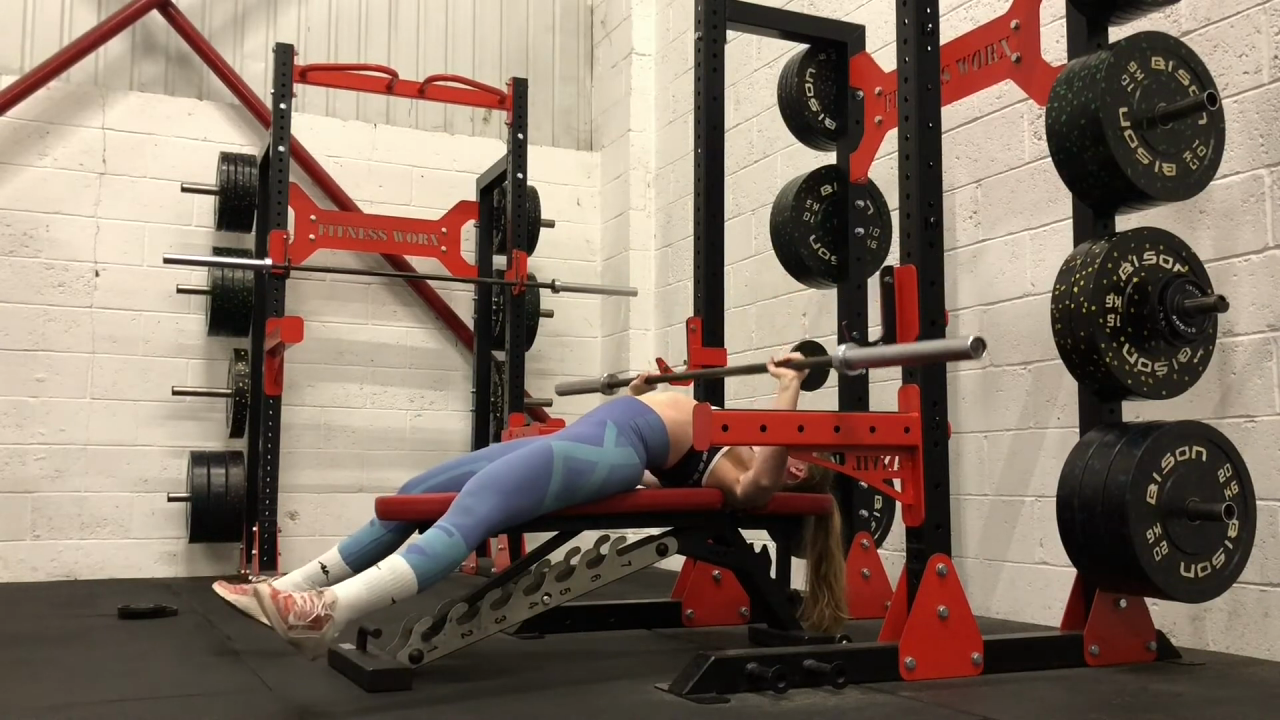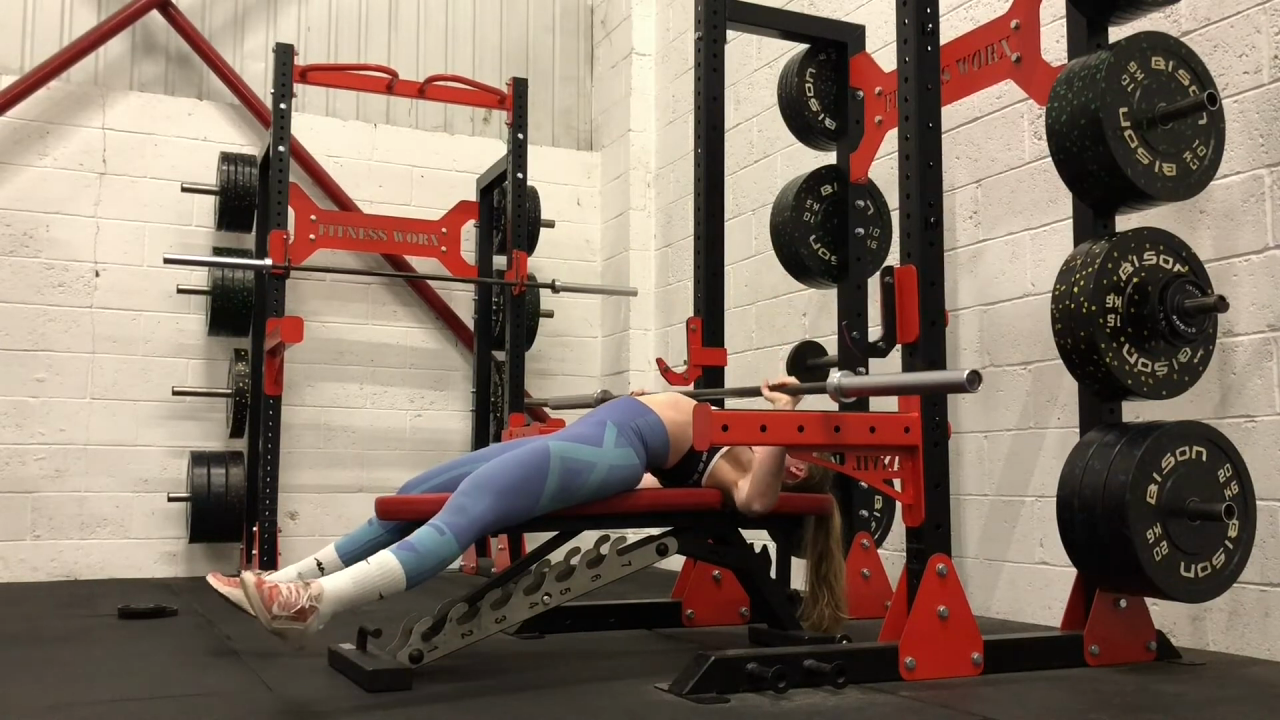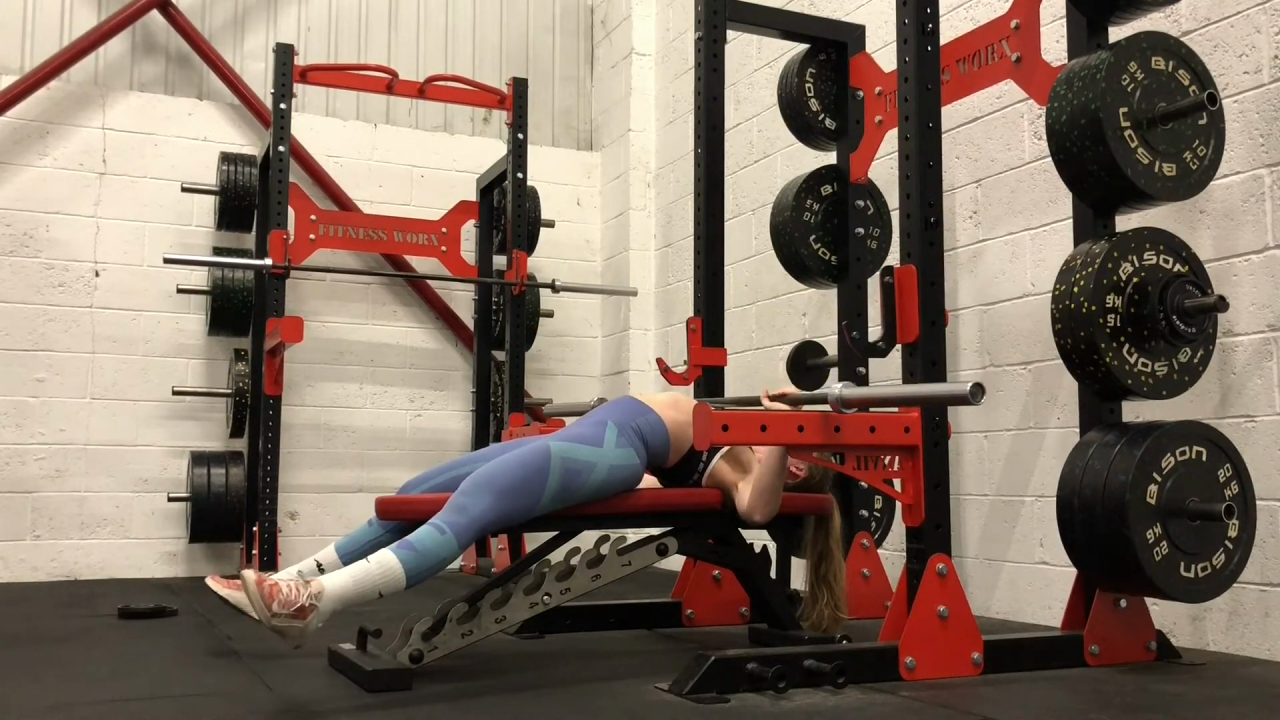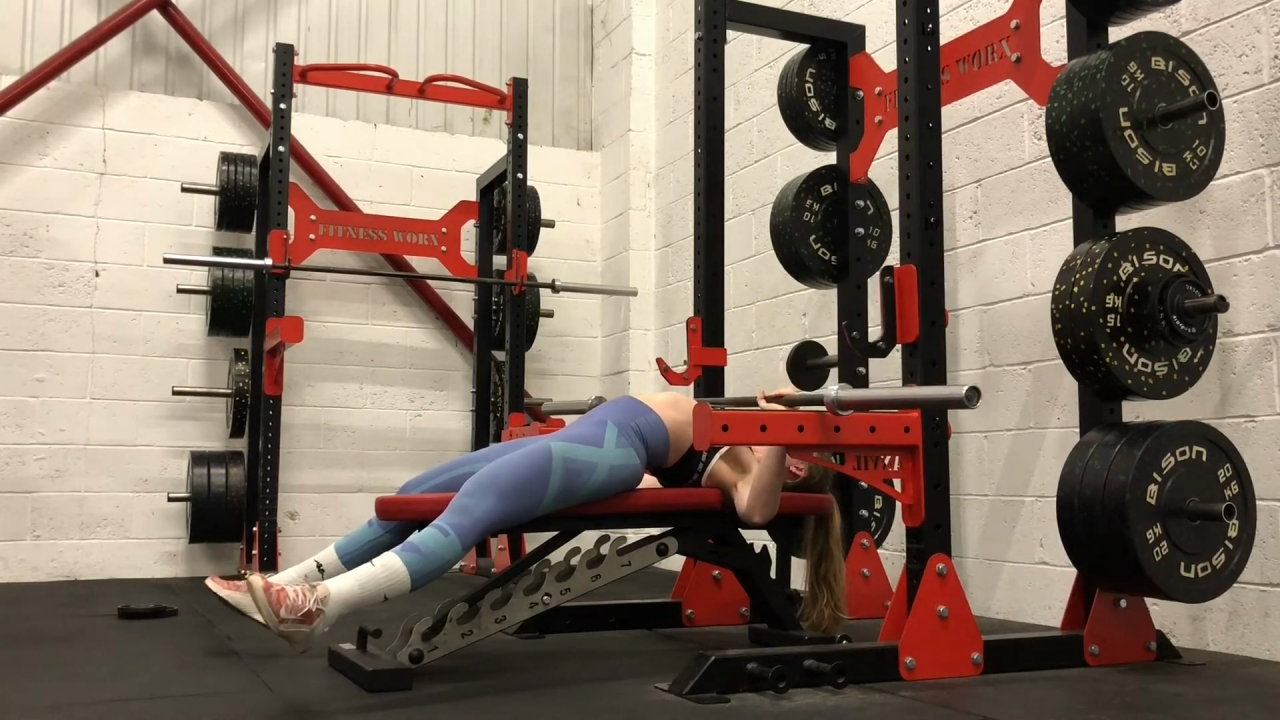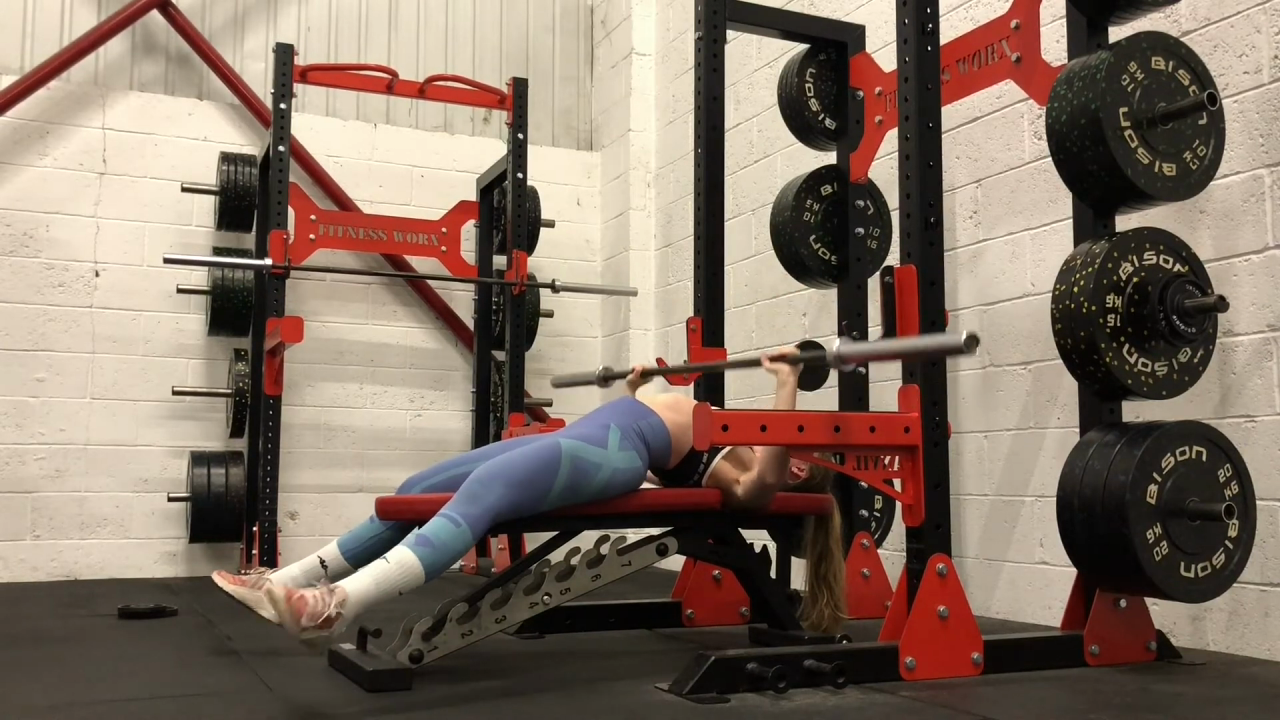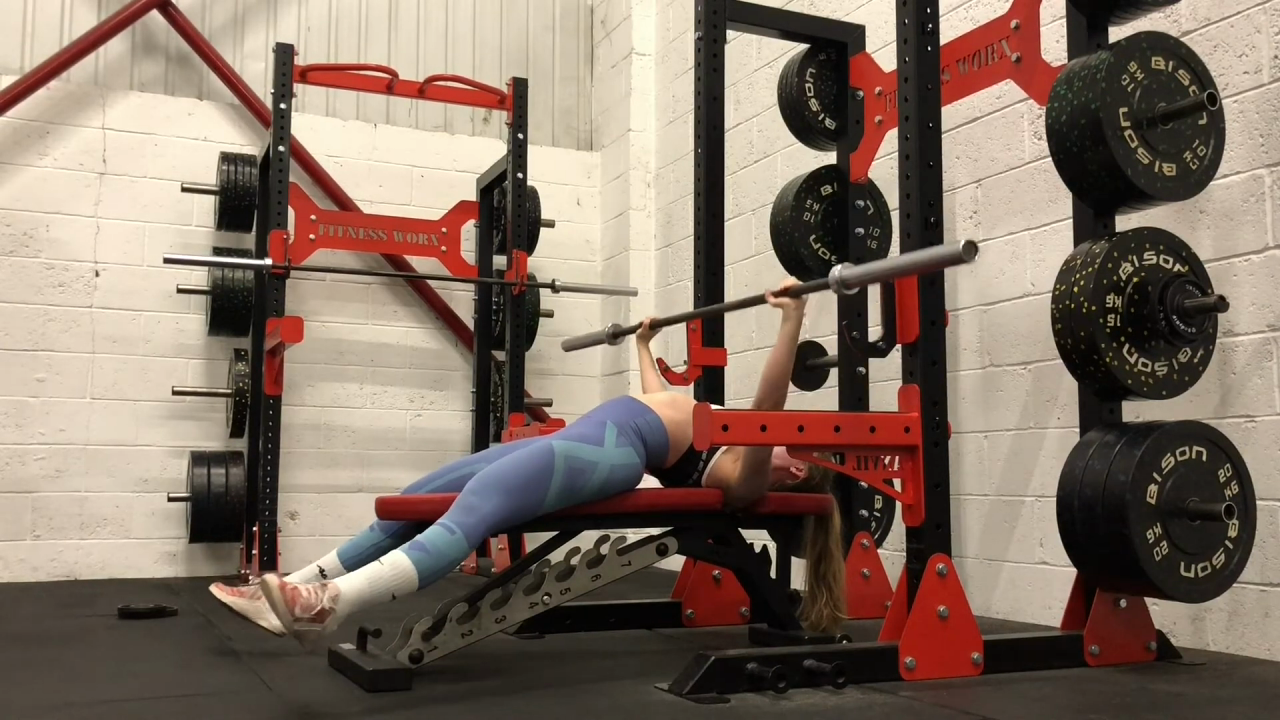
dt=0.3s
person 1, frame 1
left shoulder: (743, 484)
right shoulder: (716, 461)
left elbow: (764, 476)
left wrist: (789, 389)
right wrist: (638, 393)
left knee: (468, 514)
right knee: (415, 496)
left ankle: (326, 612)
right ankle: (290, 587)
person 1, frame 2
left shoulder: (752, 482)
right shoulder: (718, 461)
left elbow: (757, 501)
left wrist: (788, 412)
right wrist: (681, 407)
left knee: (462, 513)
right knee: (414, 496)
left ankle: (312, 603)
right ankle: (289, 582)
person 1, frame 3
left shoulder: (748, 479)
right shoulder: (716, 462)
left elbow: (758, 510)
left knee: (461, 513)
right knee: (413, 496)
left ankle: (314, 601)
right ankle: (285, 584)
person 1, frame 4
left shoulder: (752, 474)
right shoulder: (720, 456)
left elbow: (758, 510)
left knee: (466, 512)
right knee: (414, 496)
left ankle: (319, 604)
right ankle: (291, 583)
person 1, frame 5
left shoulder: (744, 490)
right shoulder: (715, 461)
left elbow: (770, 466)
left wrist: (788, 382)
right wrist: (632, 387)
left knee: (470, 503)
right knee: (416, 491)
left ankle: (335, 606)
right ankle: (285, 585)
person 1, frame 6
left shoulder: (744, 482)
right shoulder: (711, 454)
left elbow: (768, 406)
right elbow: (655, 397)
left wrist: (791, 321)
right wrist: (644, 343)
left knee: (470, 512)
right knee: (415, 499)
left ankle: (329, 603)
right ankle: (285, 592)
